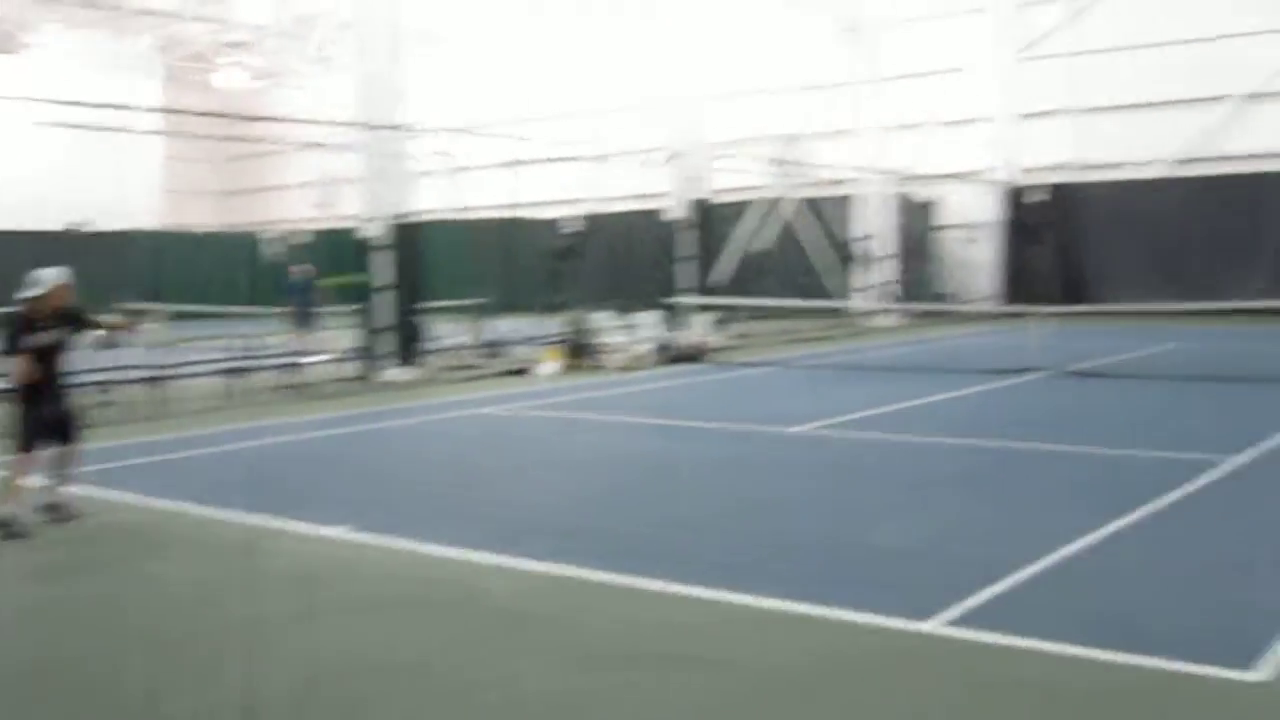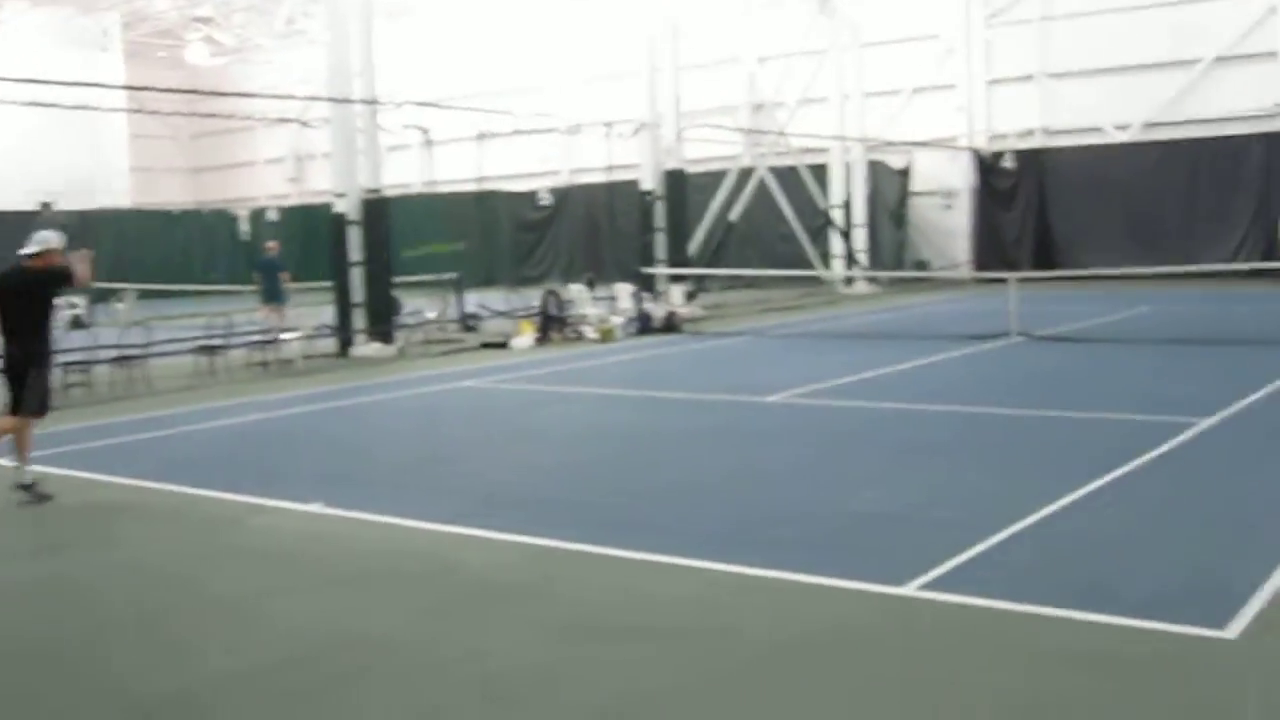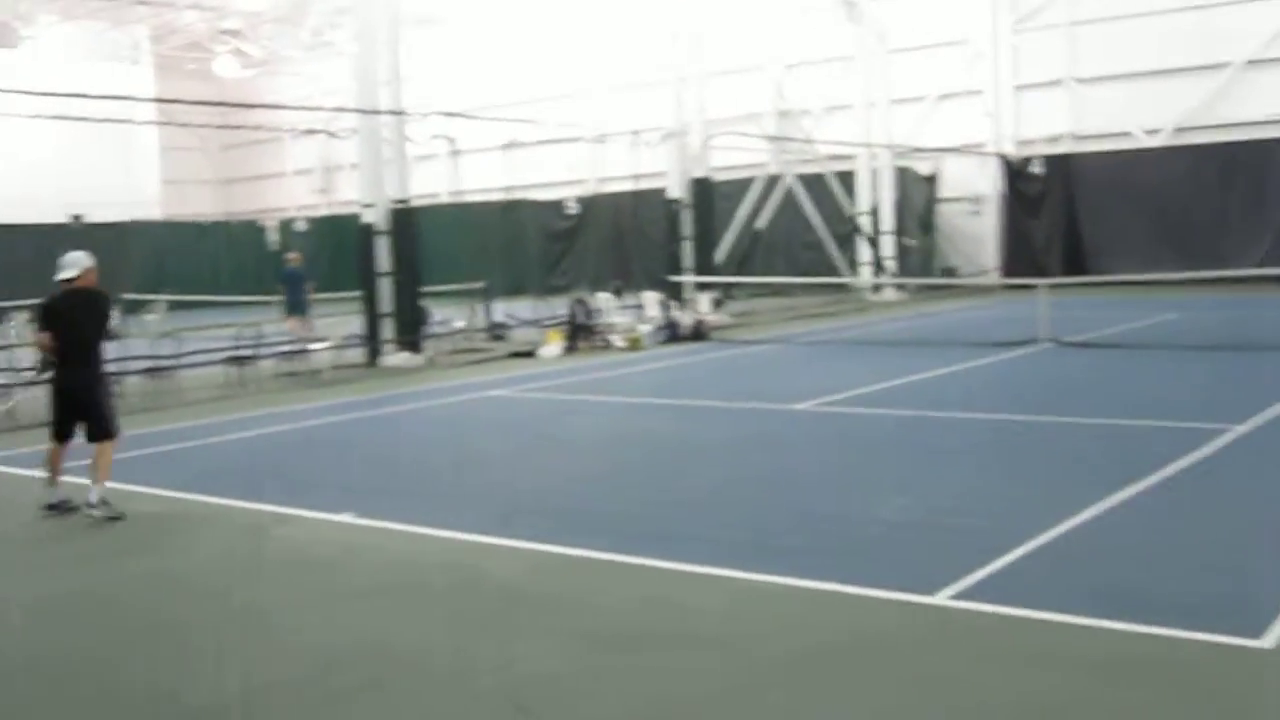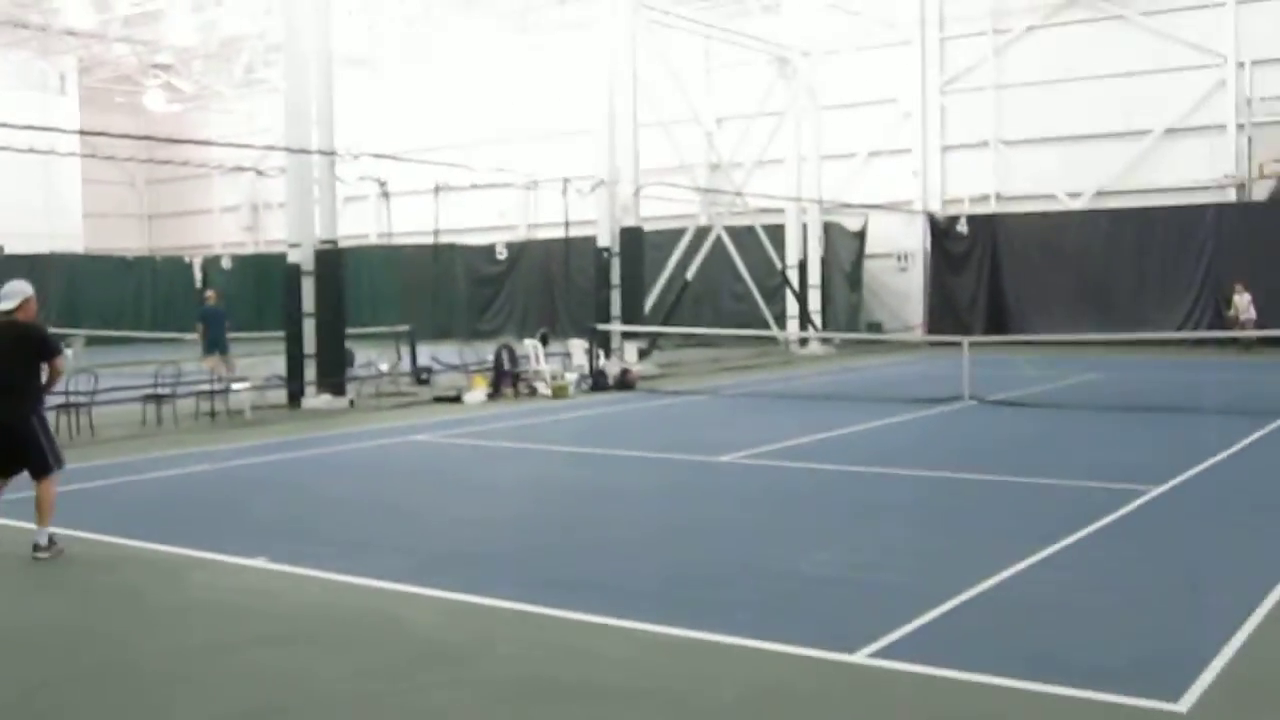
dt=0.3s
person 1, frame 1
left shoulder: (66, 314)
left elbow: (97, 323)
left wrist: (119, 324)
right wrist: (22, 373)
left hip: (55, 395)
right hip: (33, 398)
left knee: (68, 446)
right knee: (25, 455)
left ankle: (51, 499)
person 1, frame 2
right shoulder: (47, 275)
right elbow: (82, 279)
right wrist: (81, 260)
right hip: (33, 361)
left knee: (25, 419)
left ankle: (25, 476)
person 1, frame 3
left shoulder: (49, 304)
right shoulder: (99, 298)
left elbow: (43, 341)
left wrist: (54, 357)
left hip: (62, 380)
right hip: (90, 379)
left knee: (60, 439)
right knee: (106, 438)
left ankle: (54, 497)
right ankle: (96, 498)
person 1, frame 4
right shoulder: (34, 332)
right elbow: (58, 367)
right wrist: (46, 386)
right hip: (25, 413)
right knee: (47, 474)
right ankle: (43, 539)
